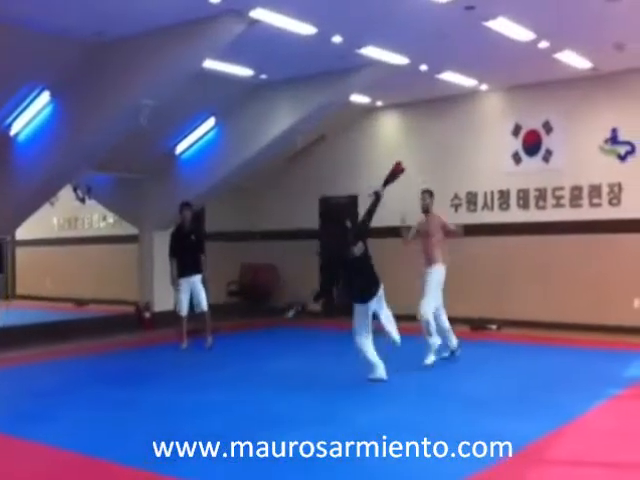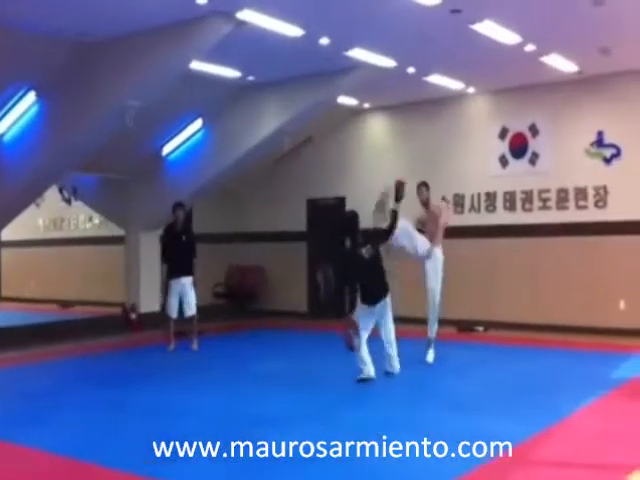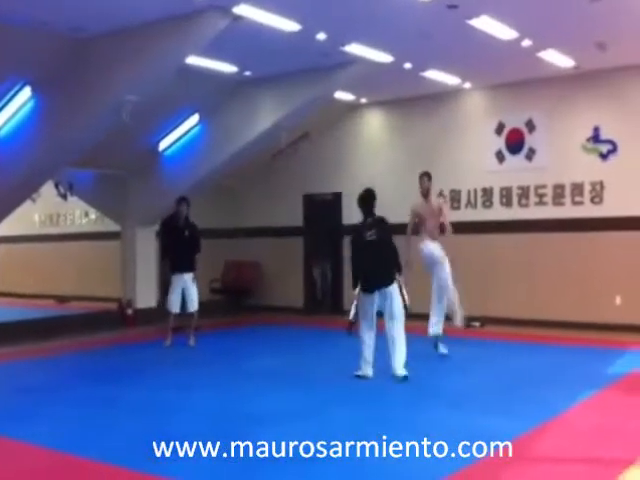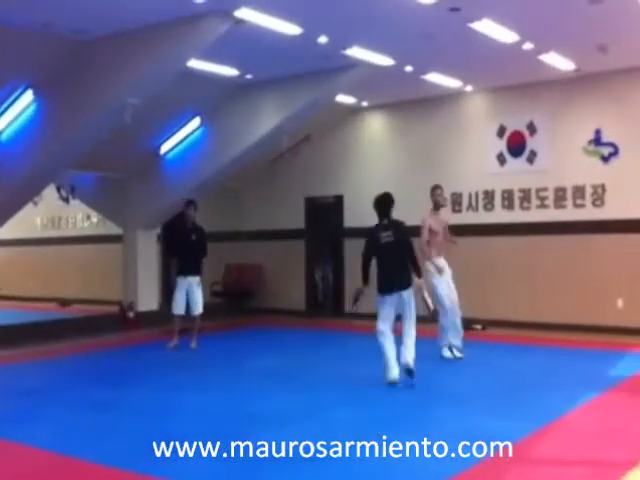
dt=0.3s
person 1, frame 1
right shoulder: (356, 233)
right elbow: (368, 215)
right wrist: (378, 196)
left hip: (361, 298)
right hip: (376, 288)
left knee: (362, 336)
right knee: (382, 312)
left ankle: (378, 370)
right ankle: (394, 337)
person 1, frame 2
left shoulder: (350, 255)
right shoulder: (371, 236)
left elbow: (351, 283)
right elbow: (389, 231)
left wrist: (352, 313)
right wrist: (395, 209)
left hip: (369, 299)
right hip: (383, 294)
left knee: (360, 335)
right knee: (388, 330)
left ankle: (367, 371)
right ankle: (393, 366)
person 1, frame 3
left shoulder: (358, 232)
right shoulder: (382, 223)
left elbow: (356, 262)
right elbow: (392, 250)
left wrist: (355, 286)
right wrist: (399, 272)
left hip: (369, 286)
right hip: (389, 282)
left knee: (367, 328)
right knee: (395, 325)
left ankle: (366, 369)
right ankle: (399, 369)
person 1, frame 4
left shoulder: (372, 233)
right shoulder: (400, 227)
left elbow: (366, 259)
right elbow: (409, 253)
left wrist: (364, 283)
right wrist: (418, 275)
left hip: (385, 288)
right hip: (404, 284)
left knee: (384, 328)
right knee: (408, 325)
left ankle: (392, 372)
right ankle: (407, 359)
person 2, frame 1
left shoulder: (439, 219)
right shoulder: (421, 224)
left elbow: (457, 231)
right elbow: (407, 240)
left wrist: (452, 230)
right wrist: (405, 227)
left hip: (437, 269)
right hip: (428, 269)
left knee: (425, 309)
right knee: (437, 312)
left ankle: (433, 349)
right ankle: (452, 345)
person 2, frame 2
left shoulder: (440, 208)
right shoulder: (420, 218)
left elbow: (443, 223)
right elbow: (412, 233)
left hip: (435, 253)
right hip: (422, 249)
left knee: (434, 299)
right knee: (403, 228)
left ankle: (431, 343)
person 2, frame 3
left shoulder: (439, 203)
right shoulder: (416, 208)
left elbow: (447, 226)
right elbow: (409, 231)
left wrist: (445, 224)
right wrist: (408, 255)
left hip: (439, 247)
right hip: (426, 248)
left knee: (440, 292)
right knee: (443, 267)
left ankle: (436, 333)
right ankle: (455, 309)
person 2, frame 4
left shoulder: (443, 218)
right shoulder: (427, 219)
right elbow: (423, 245)
right wrist: (434, 264)
left hip: (443, 263)
right hip: (432, 265)
left knee: (453, 303)
right knee: (445, 305)
left ankle: (453, 344)
right ankle: (445, 345)
person 3, frame 1
left shoulder: (197, 231)
right shoulder: (176, 233)
left elbow: (202, 254)
right elbow: (173, 257)
left wrist: (202, 273)
right wrist: (174, 276)
left hip: (196, 275)
right hip: (182, 277)
left knee: (203, 306)
right knee: (182, 310)
left ankle: (209, 335)
right ankle: (184, 340)
person 3, frame 2
left shoulder: (188, 232)
right shoulder: (168, 234)
left elbow: (193, 256)
right elbow: (165, 260)
left wrist: (193, 275)
right wrist: (165, 279)
left hip: (187, 277)
right hip: (173, 278)
left knee: (191, 311)
right knee: (171, 312)
left ankle: (194, 340)
right ankle: (171, 341)
person 3, frame 3
left shoulder: (192, 227)
right shoulder: (170, 228)
left elbow: (196, 251)
right elbow: (167, 253)
left wrist: (194, 270)
right wrist: (170, 270)
left hip: (189, 273)
right hip: (176, 273)
left knee: (193, 306)
right knee: (172, 307)
left ankle: (192, 336)
right ankle: (169, 336)
person 3, frame 4
left shoulder: (199, 231)
right shoulder: (178, 230)
left elbow: (203, 255)
right elbow: (175, 254)
left wrist: (200, 274)
right wrist: (177, 271)
left hip: (195, 276)
right hip: (181, 276)
left knee: (197, 309)
right knee: (177, 309)
left ankle: (194, 339)
right ankle: (175, 338)
